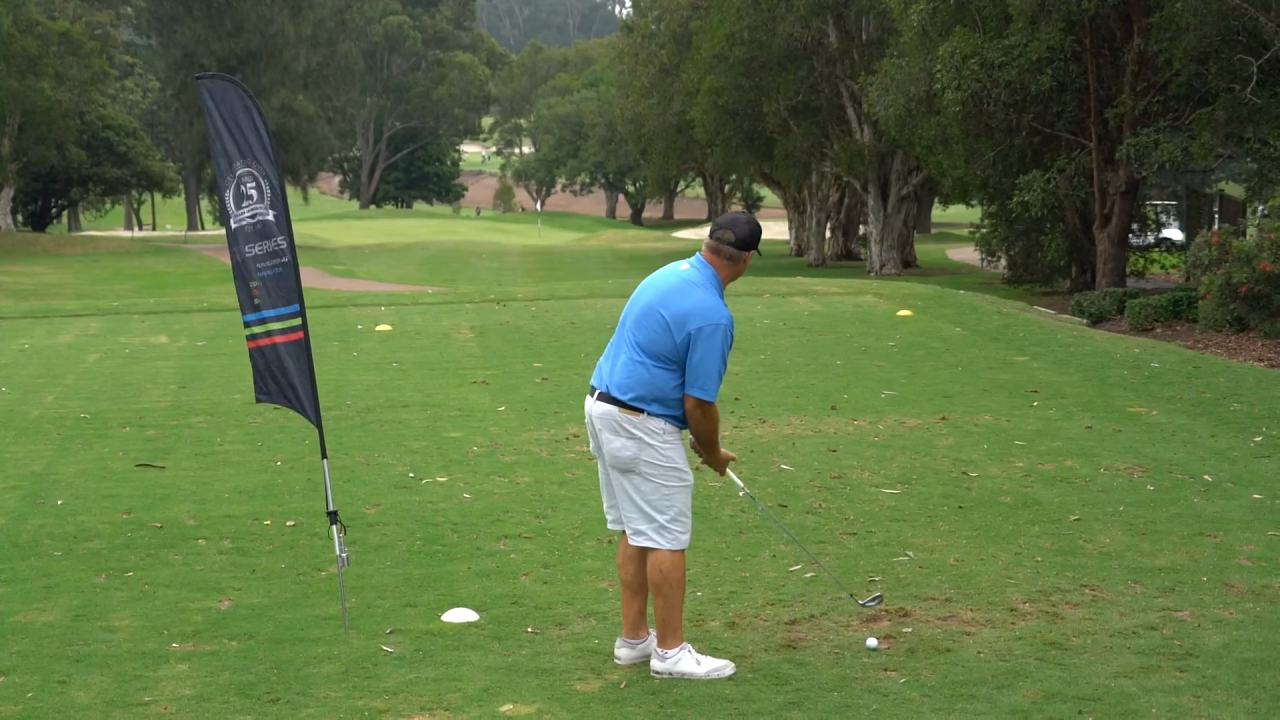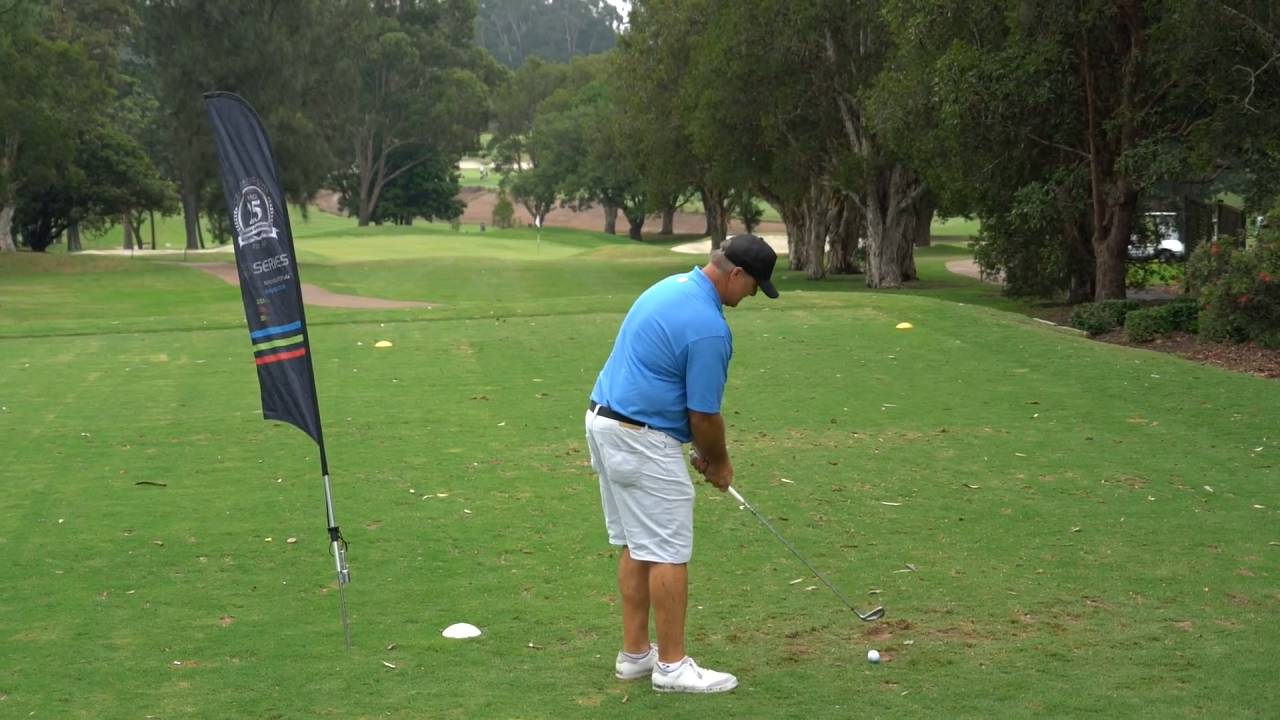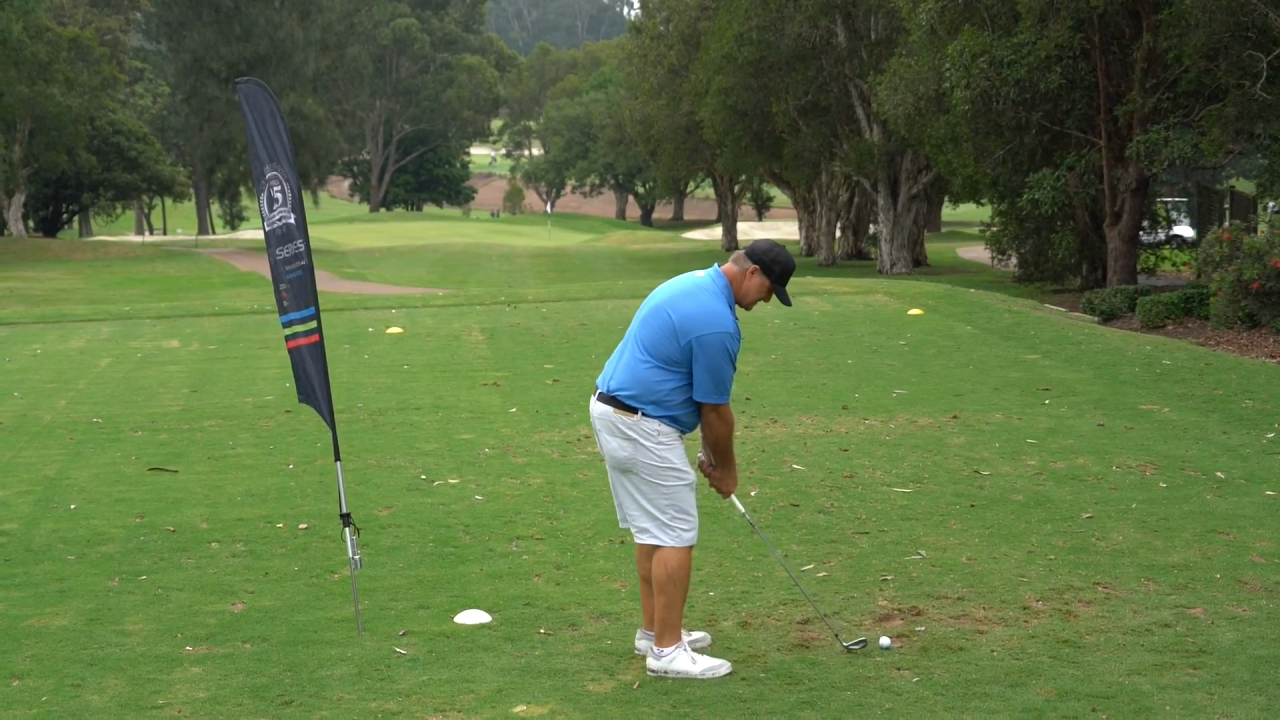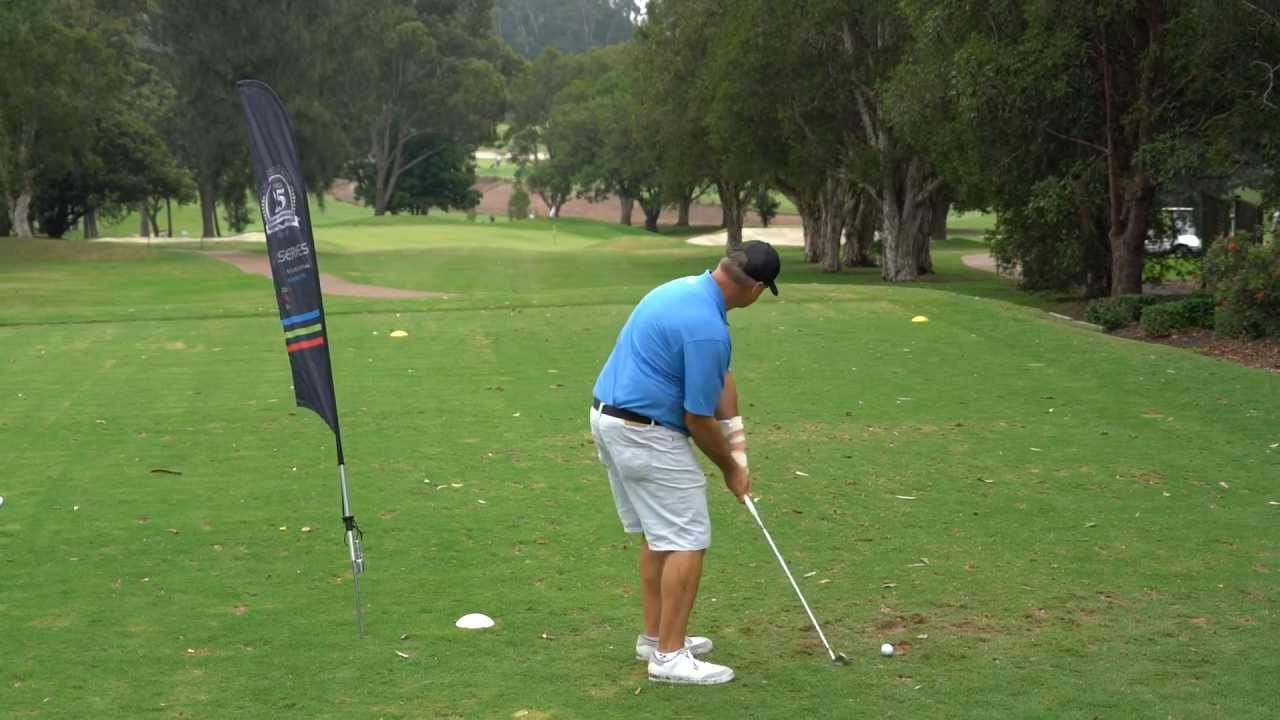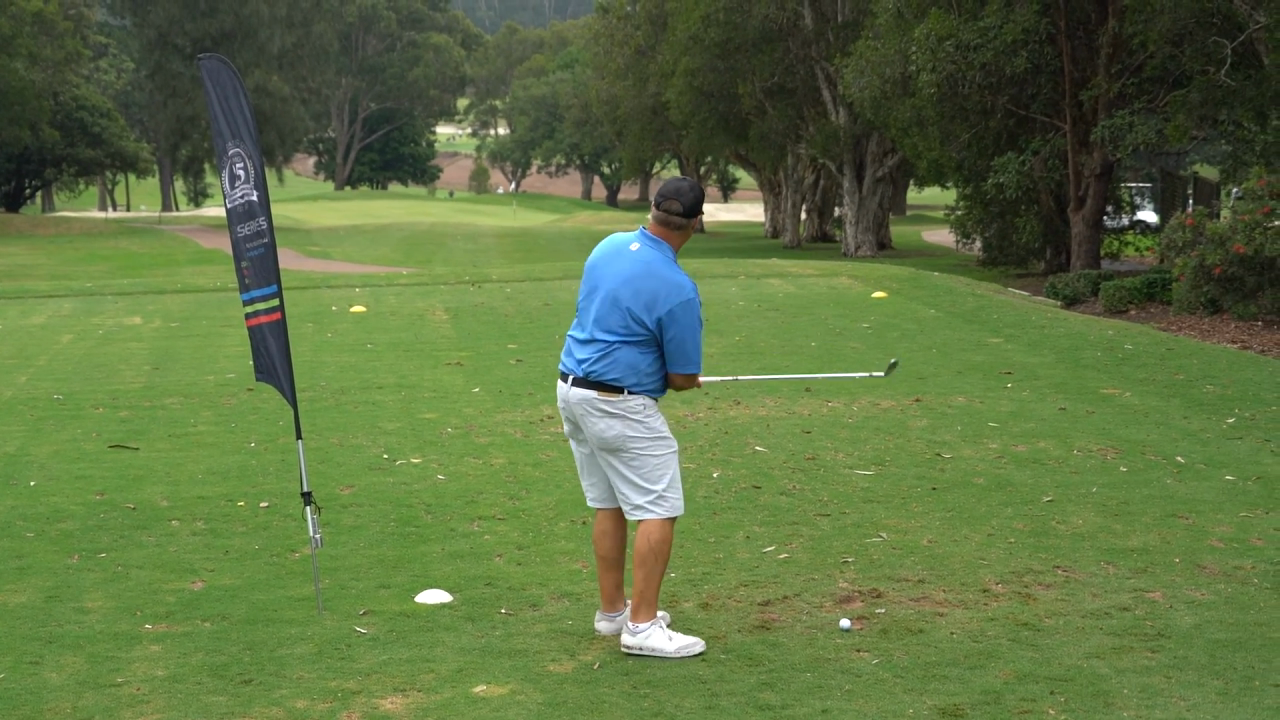
dt=1s
person 1, frame 1
left shoulder: (672, 274)
right shoulder: (711, 313)
right elbow: (698, 404)
left wrist: (701, 441)
right wrist: (713, 453)
left hip: (606, 408)
right hip: (641, 425)
left knee: (636, 532)
right knee: (665, 538)
left ankle: (634, 637)
right ankle: (670, 651)
person 1, frame 2
left shoulder: (676, 286)
right shoulder: (708, 326)
right elbow: (703, 415)
left wrist: (702, 451)
right wrist: (719, 462)
left hip: (607, 421)
right hip: (642, 437)
left knee: (637, 545)
right knee: (667, 551)
left ankle: (636, 652)
right ankle: (672, 664)
person 1, frame 3
left shoulder: (696, 284)
right shoulder: (715, 321)
right elbow: (715, 409)
left wrist: (712, 453)
right wrist: (726, 468)
left hip: (616, 411)
right hip: (641, 424)
left knee: (652, 529)
right knee: (675, 535)
left ankle: (654, 630)
right ankle: (666, 650)
person 1, frame 4
left shoulder: (690, 291)
right shoulder: (709, 329)
left elbow: (720, 379)
right elbow: (699, 420)
left wrist: (737, 443)
right wrist: (729, 467)
left hip: (615, 421)
right hip: (647, 433)
left knee: (658, 534)
right knee: (687, 541)
left ankle: (656, 635)
right ankle: (668, 655)
person 1, frame 5
left shoulder: (608, 247)
right shoulder: (677, 288)
right elbow: (683, 377)
right wrist: (678, 375)
left hip: (575, 390)
right hip: (619, 404)
left knee: (609, 505)
right knee: (657, 511)
left ankle: (612, 610)
right ankle: (643, 625)
